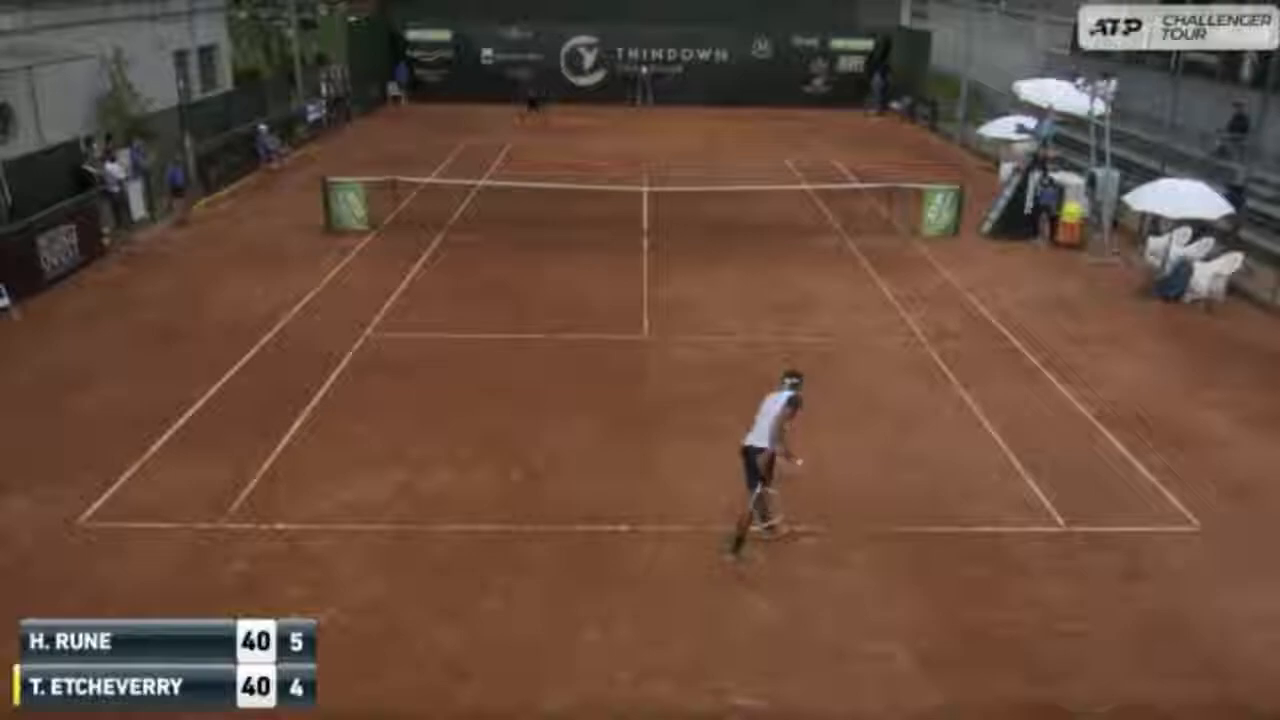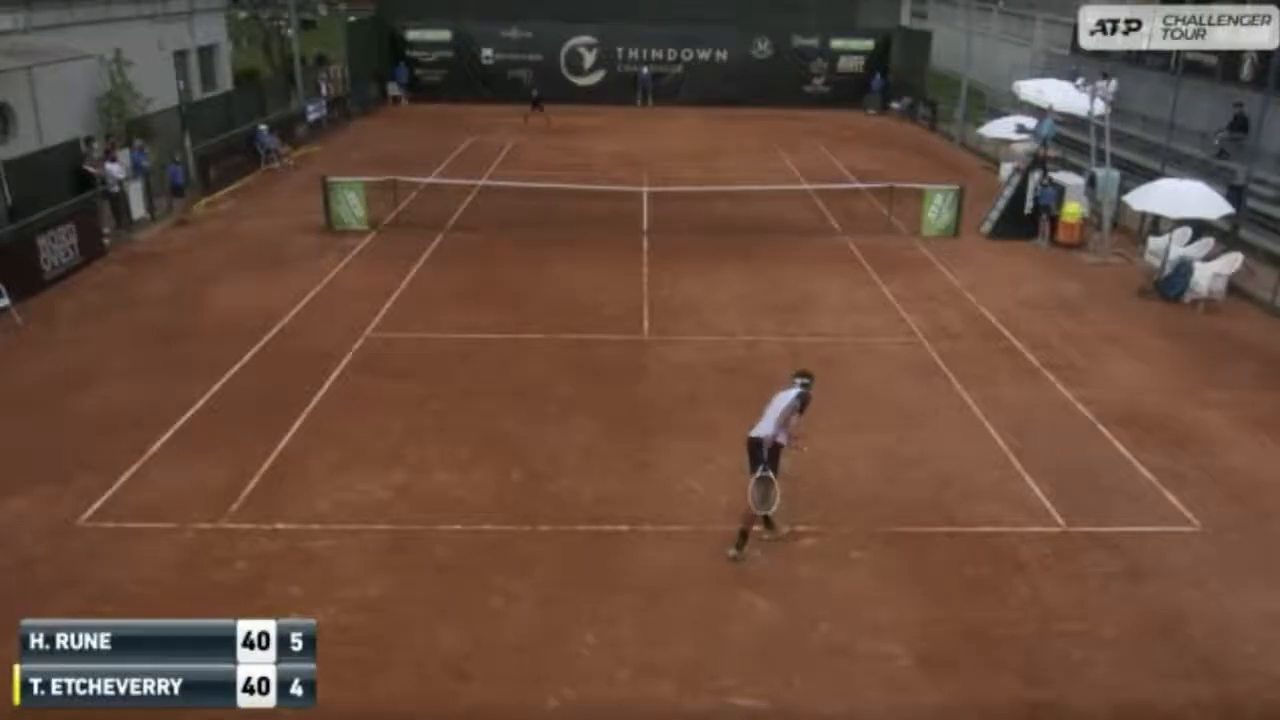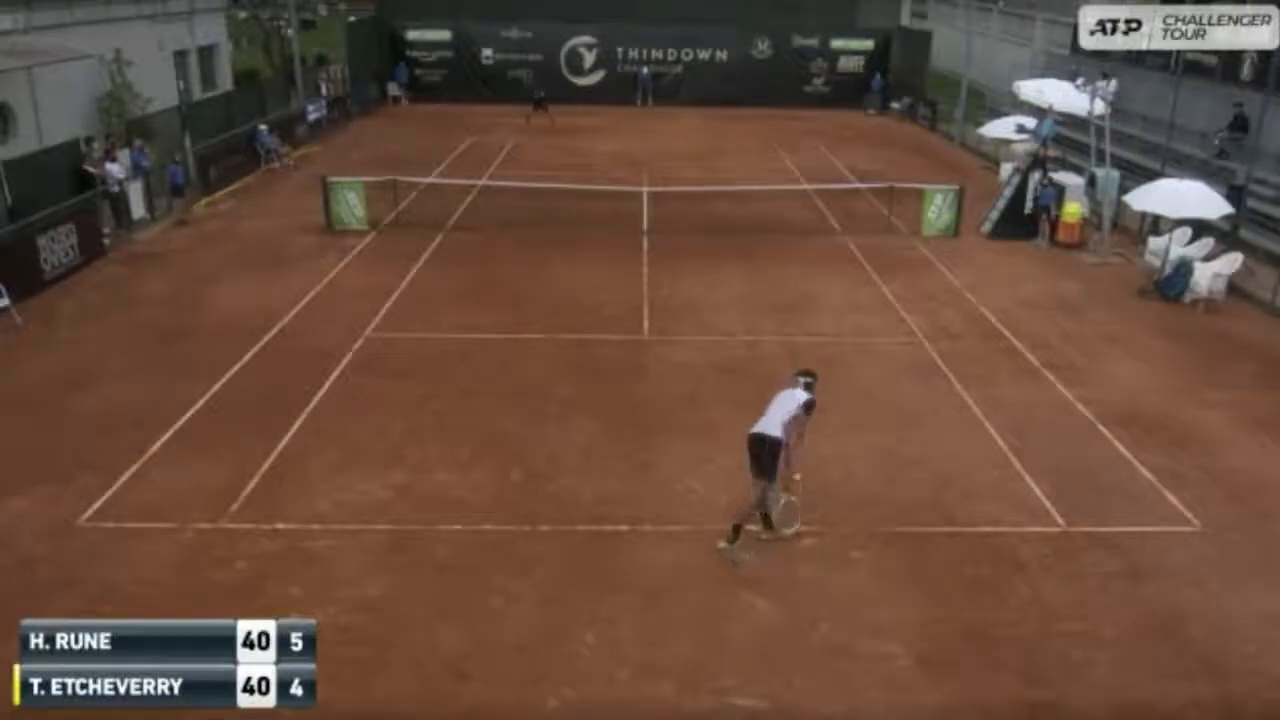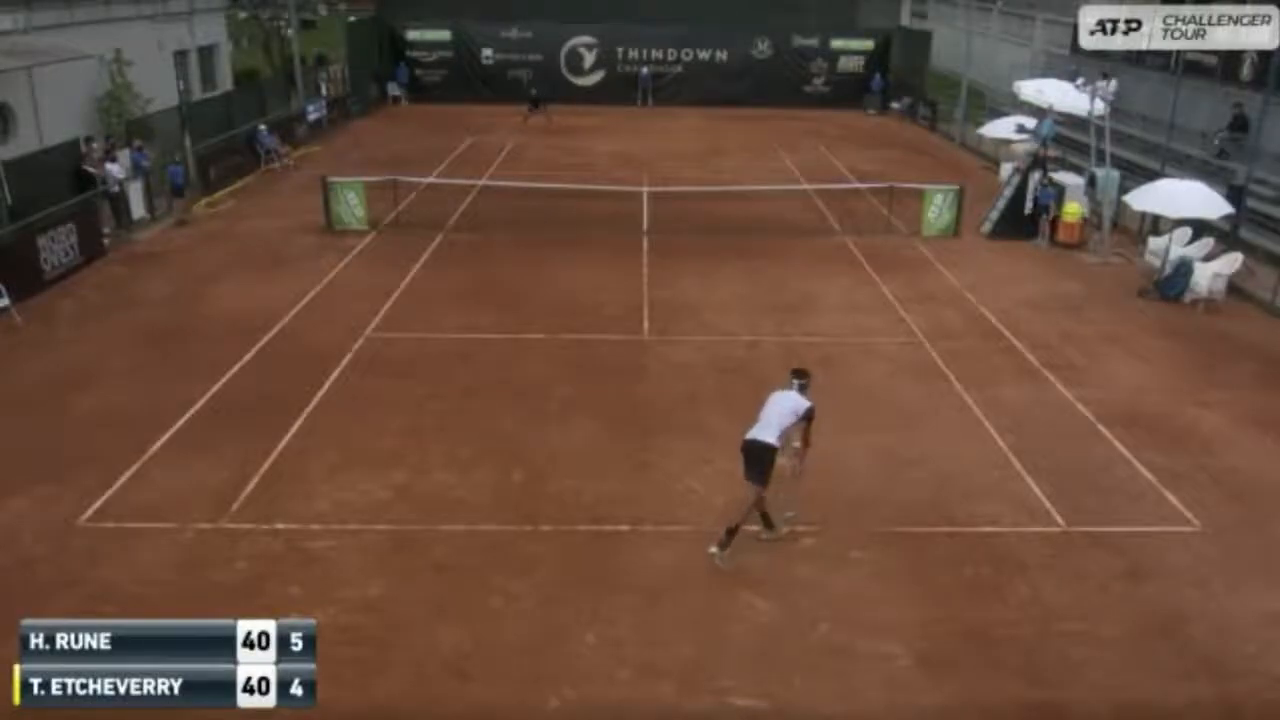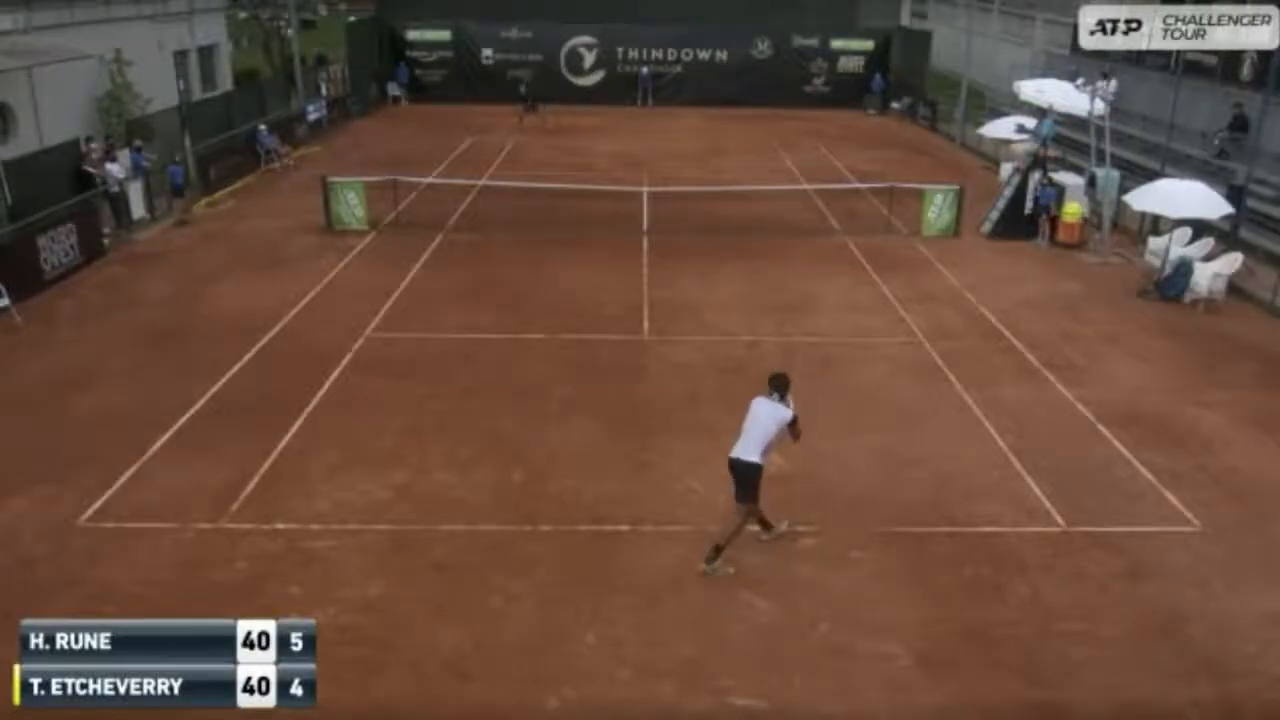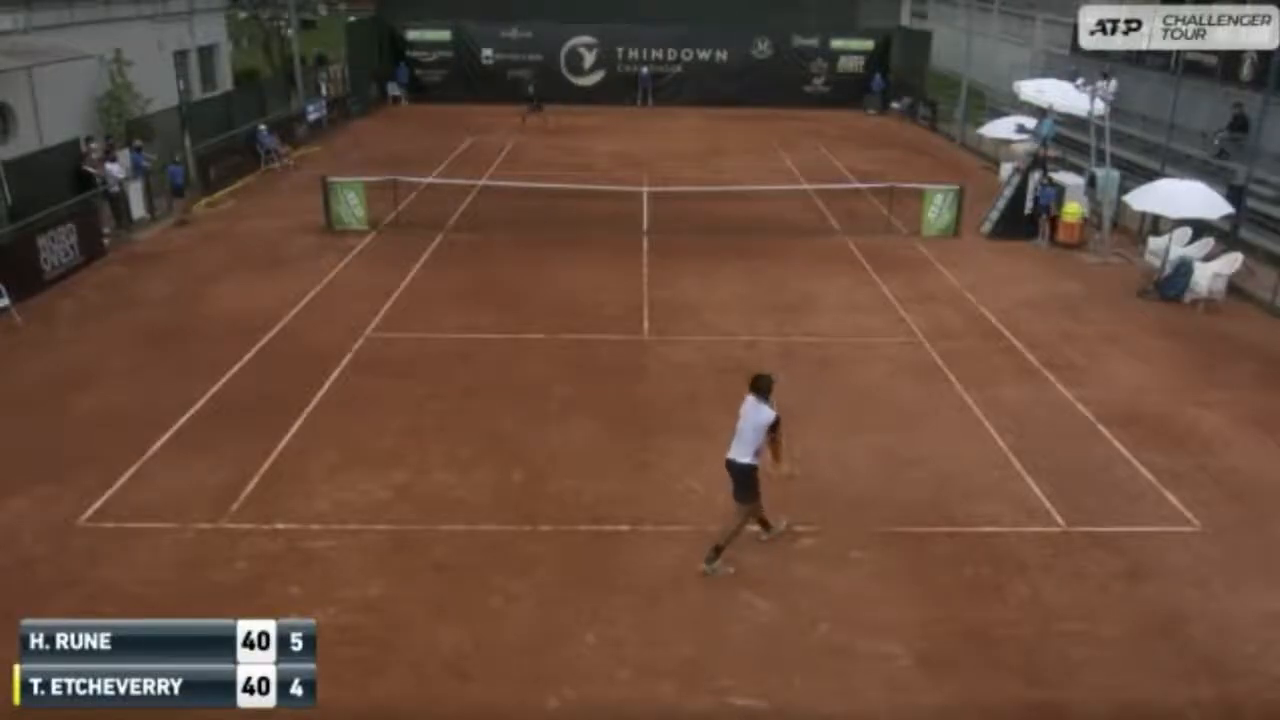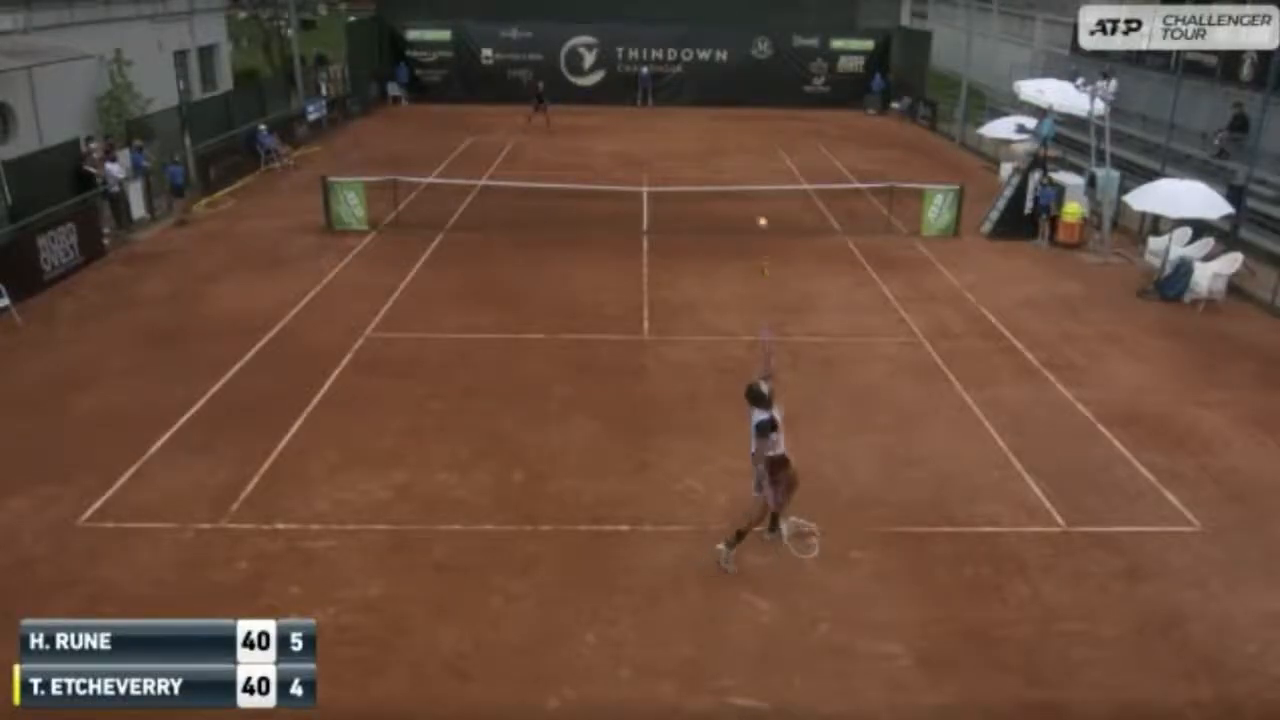
dt=0.4s
person 1, frame 1
left shoulder: (771, 396)
right shoulder: (794, 398)
right elbow: (778, 423)
left wrist: (785, 451)
right wrist: (768, 452)
left hip: (750, 446)
right hip: (761, 451)
left knee: (759, 491)
right knee: (754, 503)
left ankle: (768, 525)
right ankle: (734, 551)
person 1, frame 2
left shoulder: (782, 394)
right shoulder: (803, 395)
right elbow: (788, 411)
left wrist: (790, 436)
right wrist: (774, 435)
left hip: (754, 439)
right hip: (768, 443)
left ankle: (769, 527)
right ankle: (738, 546)
person 1, frame 3
left shoulder: (784, 393)
right shoulder: (808, 399)
right elbow: (798, 430)
left wrist: (786, 456)
right wrist: (792, 466)
left hip: (755, 436)
right hip: (770, 441)
left knee: (761, 487)
right knee: (760, 495)
left ankle: (768, 527)
right ankle: (731, 540)
person 1, frame 4
left shoulder: (776, 395)
right shoulder: (806, 406)
right elbow: (805, 439)
right wrist: (801, 460)
left hip: (749, 441)
right hip: (765, 447)
left knee: (758, 490)
right knee: (754, 499)
left ankle: (769, 528)
right ankle: (722, 545)
person 1, frame 5
left shoulder: (756, 401)
right shoulder: (788, 415)
right elbow: (796, 436)
left hip: (734, 458)
right hip: (750, 465)
left knee: (750, 503)
right knee: (743, 516)
left ankle: (768, 528)
right ankle: (711, 560)
person 1, frame 6
left shoulder: (748, 401)
right shoulder: (771, 417)
right elbow: (775, 445)
right wrist: (779, 462)
left hip: (733, 459)
right hip: (745, 466)
left knee: (753, 498)
right knee: (743, 516)
left ankle: (767, 528)
right ankle: (711, 561)
person 1, frame 7
left shoulder: (762, 397)
right shoulder: (764, 421)
left elbow: (767, 375)
right elbow: (759, 457)
right wrist: (766, 488)
left hip: (774, 453)
right hip: (768, 457)
left knee: (791, 480)
right knee: (765, 505)
left ankle: (773, 527)
right ankle: (728, 547)
